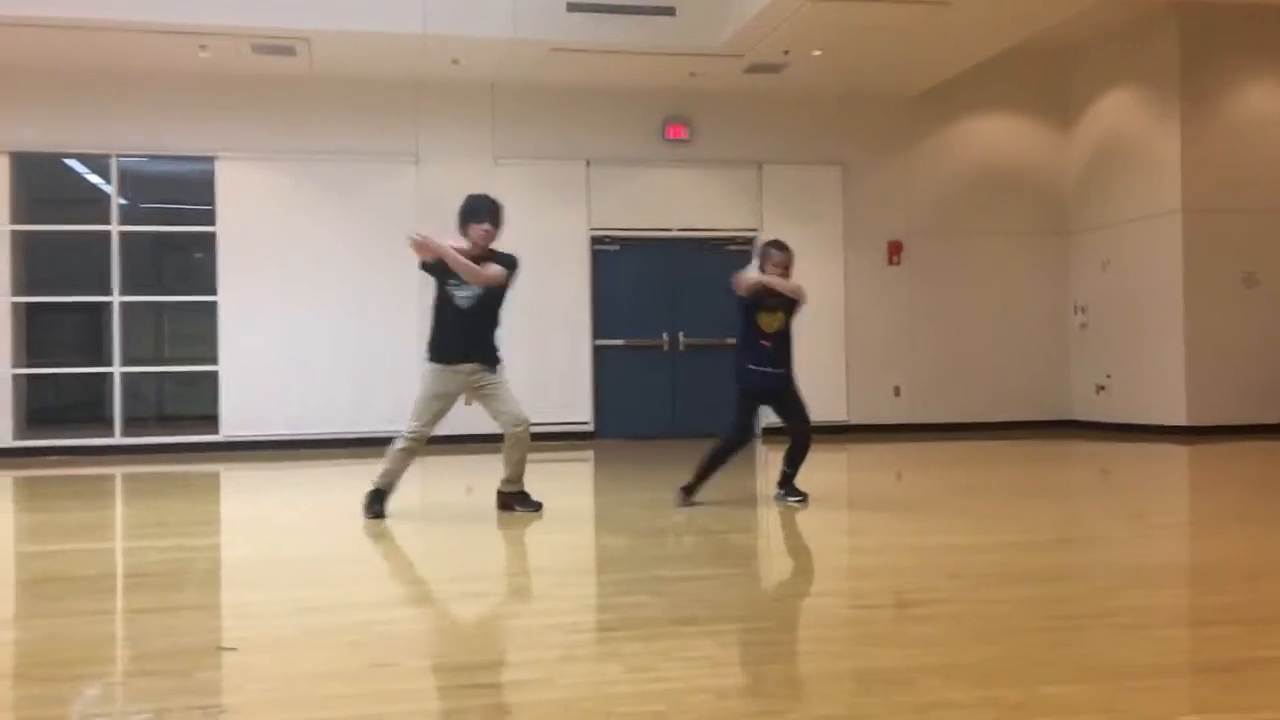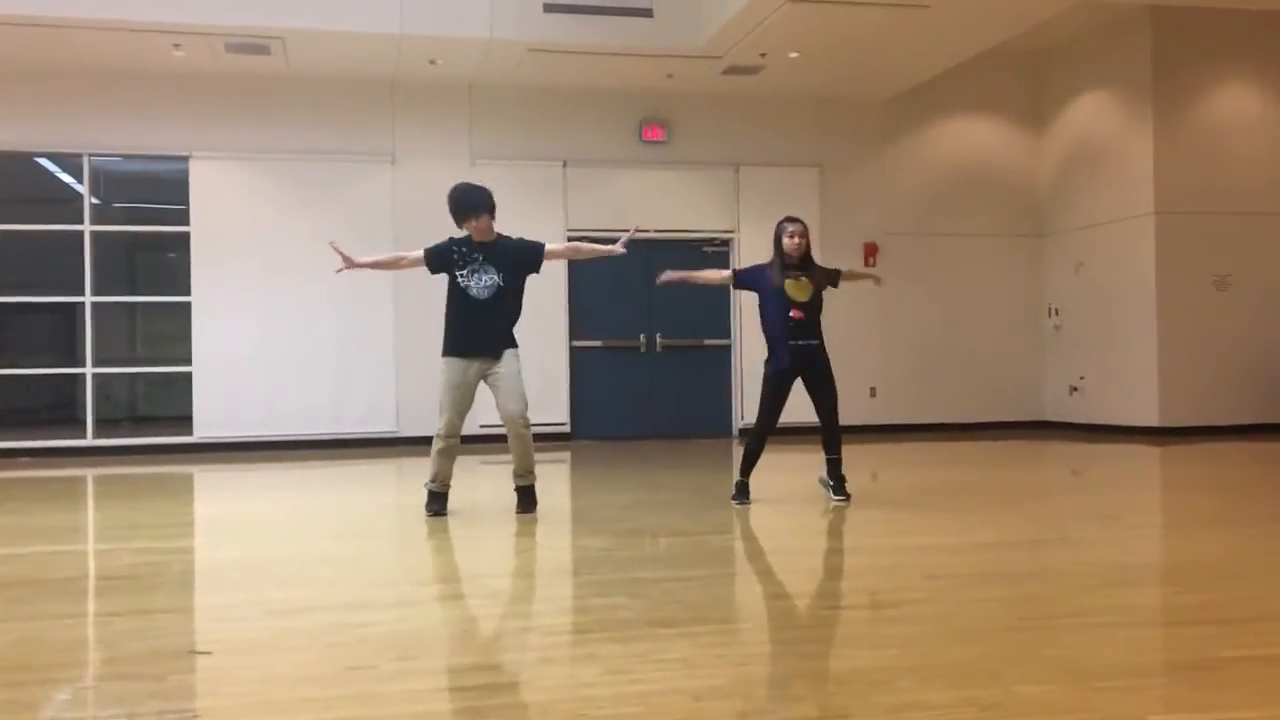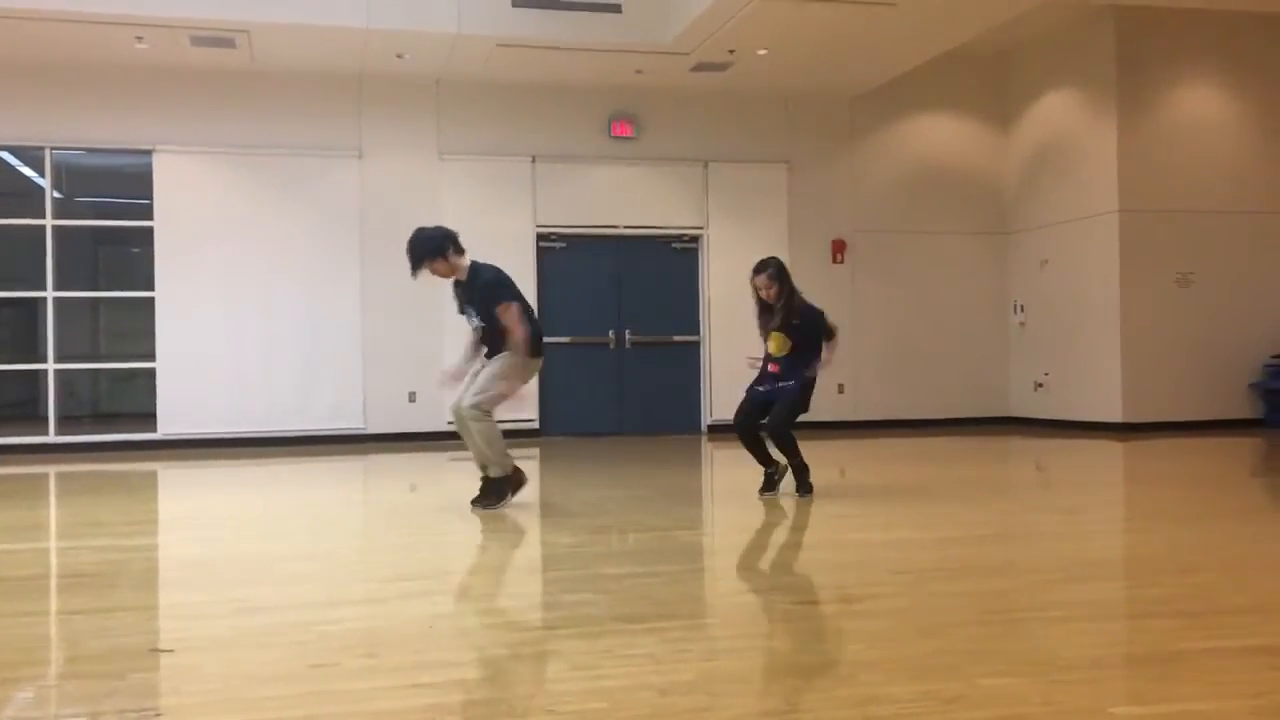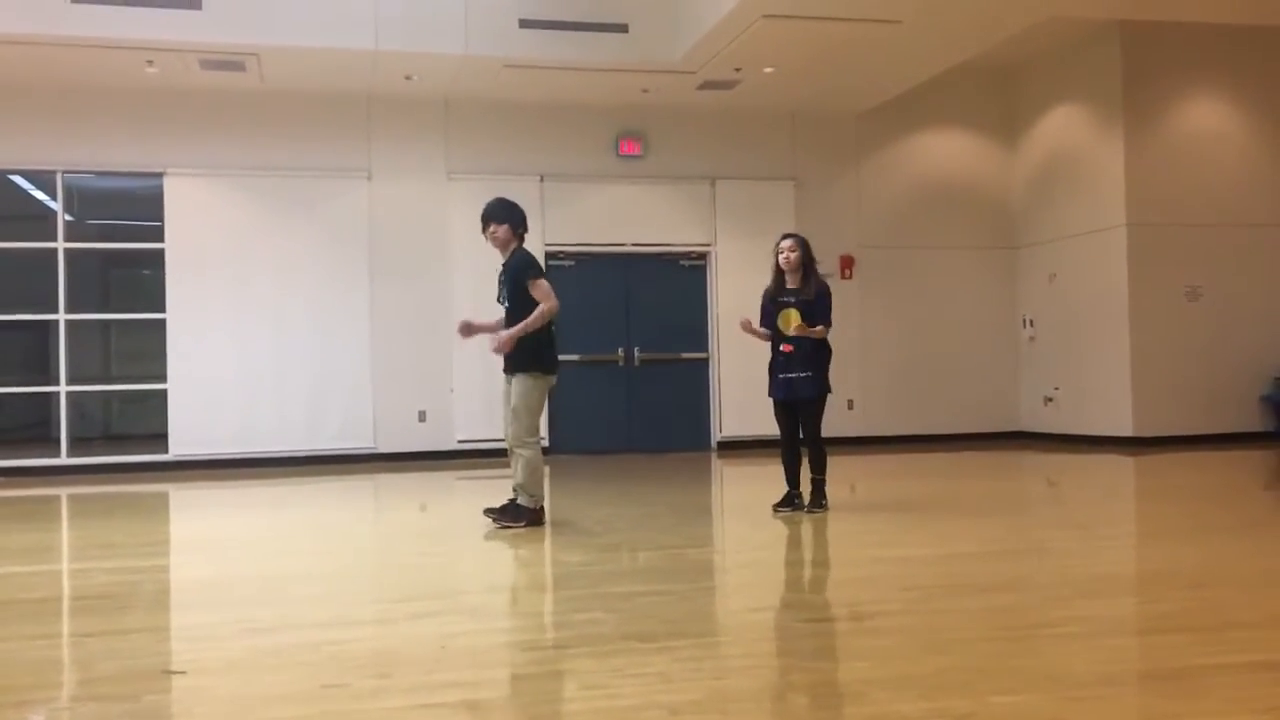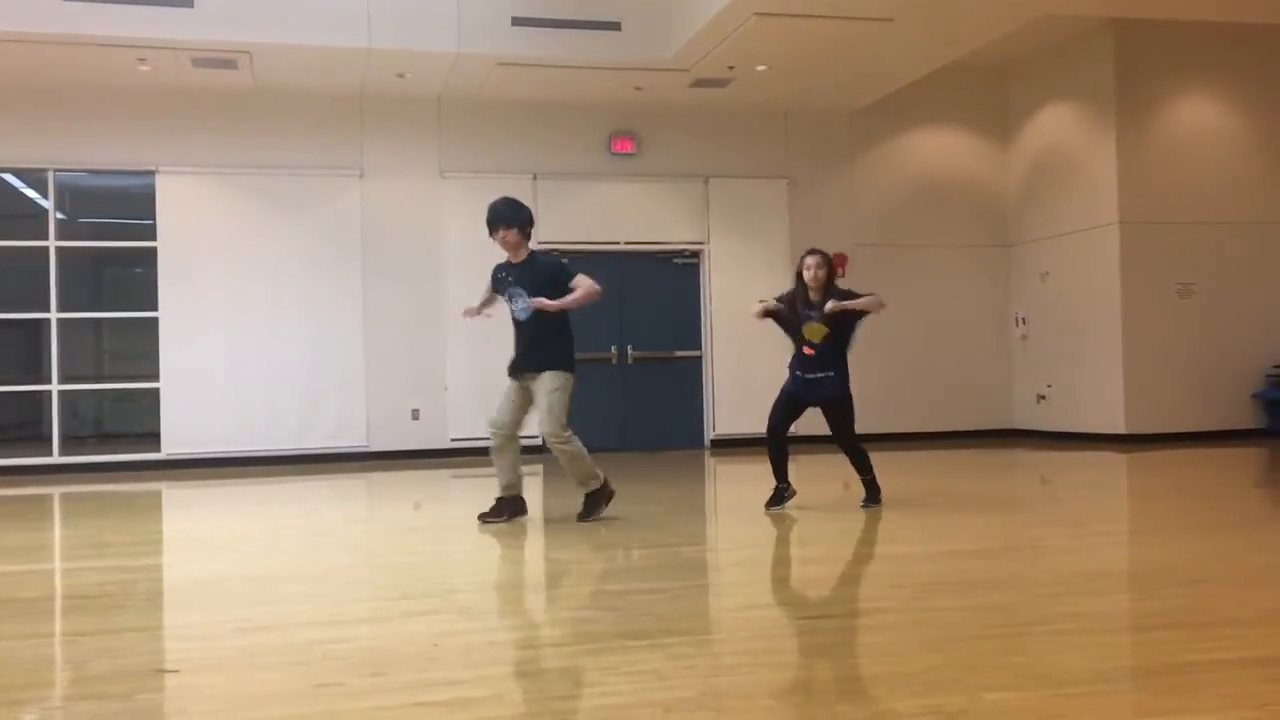
dt=1s
person 1, frame 1
left shoulder: (504, 263)
right shoulder: (443, 258)
left elbow: (482, 278)
right elbow: (419, 244)
left wrist: (449, 252)
left hip: (484, 365)
right hip: (443, 364)
left knee: (518, 424)
right knee: (417, 430)
left ankle: (512, 490)
right ankle: (379, 490)
person 1, frame 2
left shoulder: (516, 250)
right shoulder: (452, 250)
left elbow: (565, 250)
right elbow: (405, 259)
left wrist: (610, 249)
right wrist: (359, 263)
left hip: (502, 351)
right hip: (459, 353)
left knee: (516, 417)
right knee: (448, 426)
left ankle: (525, 486)
right ankle: (437, 490)
person 1, frame 3
left shoulder: (489, 279)
right shoulder: (460, 285)
left elbow: (519, 330)
left wrist: (515, 377)
right wrist: (465, 365)
left hip: (522, 353)
right hip: (496, 353)
left knee: (472, 406)
right knee: (461, 410)
left ankle: (504, 474)
right ankle: (497, 476)
person 1, frame 4
left shoulder: (523, 261)
right shoulder: (507, 268)
left elbow: (550, 305)
left wrist: (513, 335)
right wrist: (480, 328)
left hip: (533, 364)
right hip: (517, 364)
left knee: (523, 436)
right knee: (514, 437)
left ankle: (531, 506)
right ankle: (522, 501)
person 1, frame 5
left shoulder: (548, 265)
right shoulder: (501, 272)
left elbow: (592, 289)
right elbow: (491, 294)
left wrist: (557, 304)
right wrist: (479, 307)
left hip: (553, 365)
right hip: (521, 368)
left knee: (554, 432)
right knee: (501, 429)
left ankle: (597, 488)
right ankle: (510, 498)
person 2, frame 1
left shoulder: (789, 295)
right shoulder: (751, 292)
left elbow: (799, 293)
right elbow: (744, 284)
left wrist: (764, 278)
right wrist: (755, 275)
left hip: (780, 379)
right hip: (750, 377)
left knee: (802, 432)
right knee: (740, 435)
left ankle: (786, 485)
right ankle: (691, 486)
person 2, frame 2
left shoulder: (816, 272)
right shoulder: (765, 273)
left elbow: (841, 276)
right elbow: (722, 276)
left wrist: (867, 275)
right wrist: (681, 275)
left hip: (814, 354)
right hip: (782, 357)
left knee: (829, 417)
right knee: (766, 422)
left ankle: (834, 477)
right ankle: (743, 482)
person 2, frame 3
left shoulder: (803, 311)
right shoulder: (765, 313)
left elbow: (831, 336)
left wrist: (823, 362)
right wrist: (761, 361)
left hip: (796, 384)
right hip: (766, 383)
left knee: (776, 426)
right knee: (742, 423)
left ankle: (801, 474)
right ankle: (772, 469)
person 2, frame 4
left shoulder: (818, 289)
right shoulder: (772, 294)
left elbow: (824, 329)
right elbow: (769, 333)
left wrist: (806, 331)
right wrist: (752, 330)
left hip: (812, 374)
right hip: (781, 375)
left knee: (811, 434)
right knee: (788, 437)
left ankle: (818, 493)
right ankle: (793, 493)
person 2, frame 5
left shoulder: (839, 298)
right shoulder: (793, 300)
left elbow: (879, 303)
right elbow: (757, 312)
left wrist: (844, 306)
right wrist: (764, 307)
left hip: (832, 381)
right hip: (800, 379)
left knee: (845, 439)
right knee: (774, 432)
left ankle: (871, 488)
right ankle: (782, 488)
